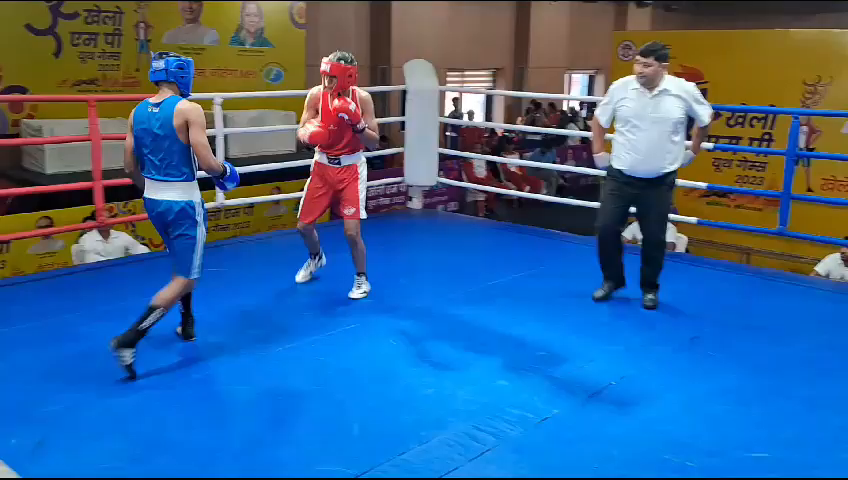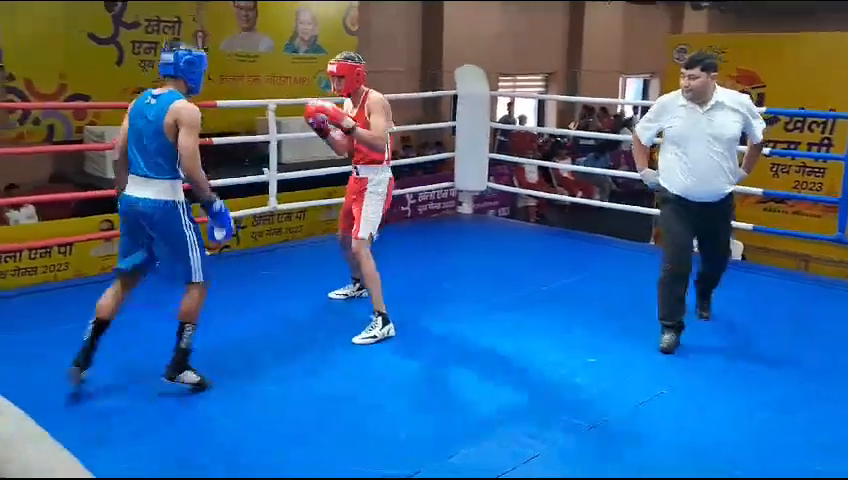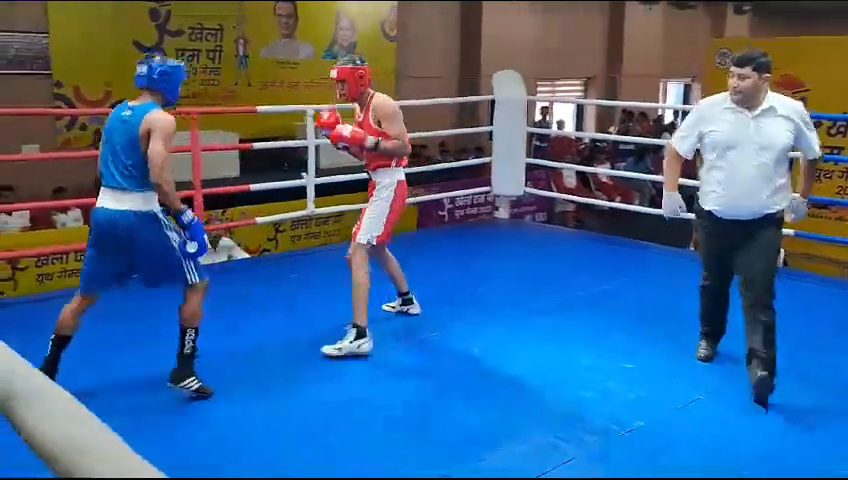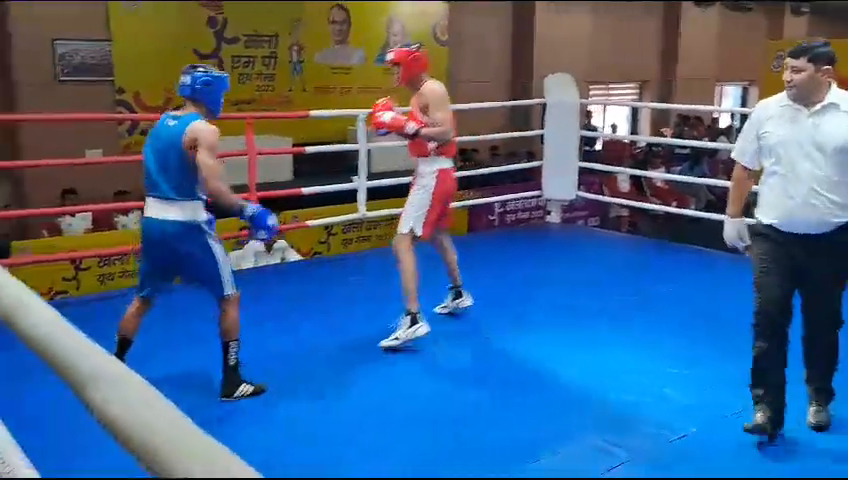
dt=0.4s
person 1, frame 1
left shoulder: (138, 113)
right shoulder: (189, 110)
left elbow: (132, 167)
right elbow: (206, 162)
right wrist: (226, 171)
left hip: (155, 200)
right hip: (184, 202)
left knee: (186, 260)
right knee: (184, 278)
left ankle: (187, 325)
right ankle: (127, 341)
person 1, frame 2
left shoulder: (138, 104)
right shoulder: (185, 110)
left elbow: (119, 158)
right elbow: (189, 168)
right wrist: (214, 204)
left hip: (133, 199)
right hip: (164, 203)
left knee: (123, 281)
right knee: (197, 283)
left ankle: (83, 358)
right ankle: (178, 366)
person 1, frame 3
left shoulder: (118, 113)
right shoulder: (162, 119)
left elbow: (106, 165)
right elbow: (160, 178)
right wrist: (185, 218)
left hip: (105, 212)
right hip: (141, 215)
left knee: (85, 296)
right knee: (196, 285)
left ankle: (46, 372)
right ankle: (183, 373)
person 1, frame 4
left shoulder: (161, 124)
right shoulder: (202, 131)
right elbow: (214, 188)
right wrist: (252, 212)
left hip: (153, 221)
right hip: (187, 224)
left knee: (143, 300)
right knee: (228, 298)
right ankle: (232, 381)
person 2, frame 1
left shoulder: (685, 91)
right shoulder: (620, 88)
left elbow: (705, 120)
right elbow: (598, 121)
left wrist: (691, 152)
right wrist: (599, 152)
left hip: (660, 180)
right hip: (621, 176)
left knee: (654, 238)
right knee: (608, 229)
left ankle: (649, 289)
right ankle: (612, 280)
person 2, frame 2
left shoulder: (739, 104)
right shoulder: (667, 105)
left elbow: (758, 138)
right elbow: (639, 136)
left wrist: (744, 171)
right wrist: (644, 170)
left hip: (719, 202)
right hip: (676, 201)
left knee: (716, 260)
right knee: (675, 265)
left ankle: (703, 293)
right ankle: (671, 328)
person 2, frame 3
left shoulder: (792, 112)
right shoulder: (708, 109)
left elbow: (811, 157)
right elbow: (676, 151)
left wrist: (802, 198)
right wrist: (670, 191)
left hip: (764, 222)
right hip: (715, 218)
left knee: (759, 294)
right knee: (713, 284)
left ankle: (761, 369)
right ankle: (709, 337)
person 2, frame 4
right shoulder: (768, 111)
right elbow: (746, 167)
right wrist: (734, 216)
right hip: (774, 235)
right knee: (769, 319)
right ankle: (767, 406)
person 3, frame 1
left shoulder: (362, 99)
right shoulder: (315, 95)
left elbow: (374, 142)
right elbow: (303, 131)
left wrist: (356, 124)
right wrist: (307, 136)
left hip: (352, 167)
right hip: (323, 165)
left knee: (351, 230)
right knee: (304, 224)
left ankle: (361, 277)
right ankle: (315, 257)
person 3, frame 2
left shoulder: (375, 101)
right shoulder: (347, 104)
left elbow: (379, 143)
right elbow: (343, 150)
left wrist: (346, 124)
right wrist: (323, 128)
left hip: (376, 180)
right hip: (359, 177)
left knee: (360, 246)
right knee: (345, 236)
left ankle: (383, 321)
right ankle: (359, 284)
person 3, frame 3
left shoulder: (382, 104)
right shoulder: (361, 109)
left elbow: (403, 148)
left wrist: (363, 140)
right wrist: (342, 137)
left hip: (390, 186)
right hip: (382, 184)
left knee: (356, 253)
right knee: (377, 247)
left ankle: (359, 334)
right ankle: (406, 300)
person 3, frame 4
left shoulder: (432, 90)
right shoulder: (420, 93)
left elbow: (447, 134)
left wrist: (406, 128)
right wrist: (394, 122)
left hip: (433, 174)
right hip: (437, 172)
left knee: (401, 242)
right knee: (438, 234)
left ankle: (412, 320)
right ankle: (458, 293)
